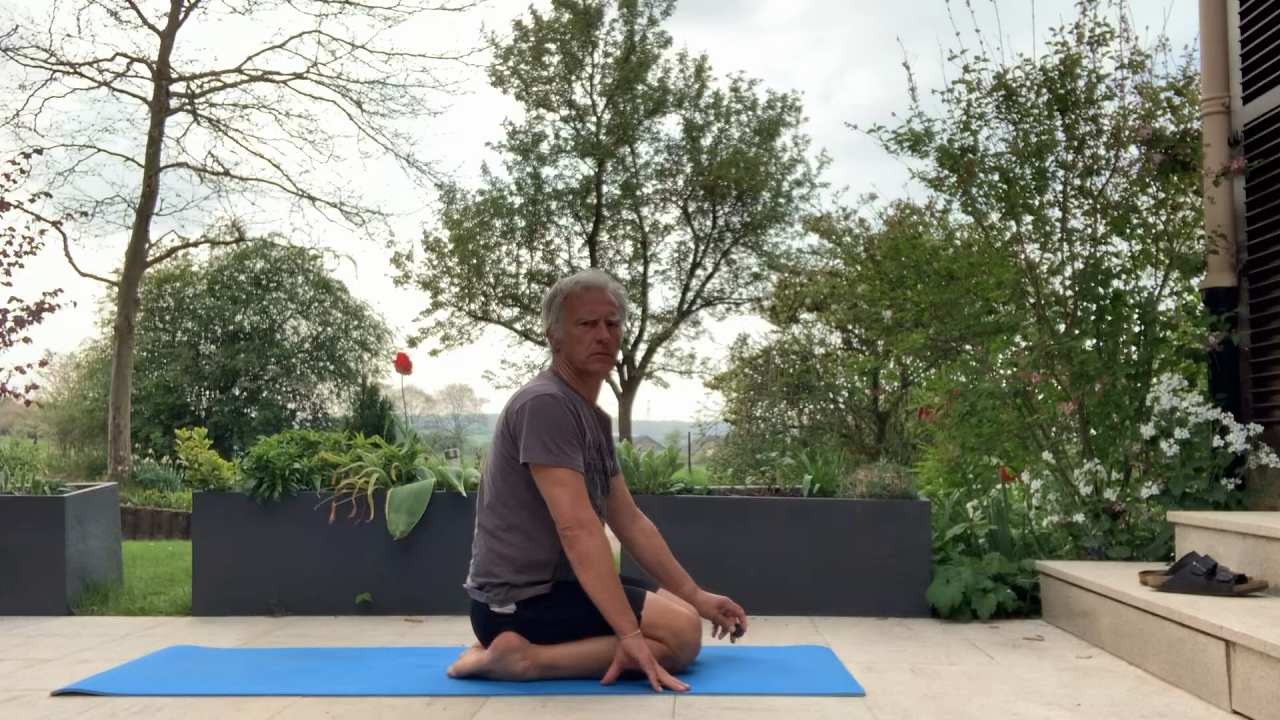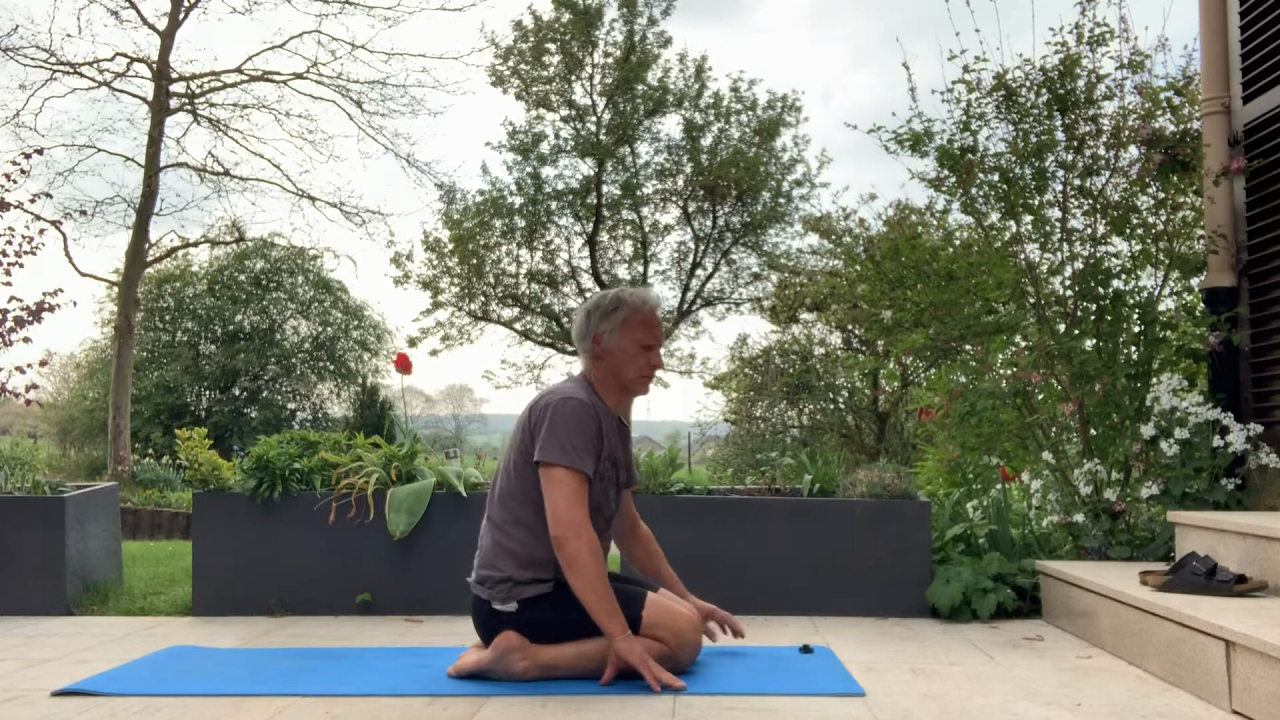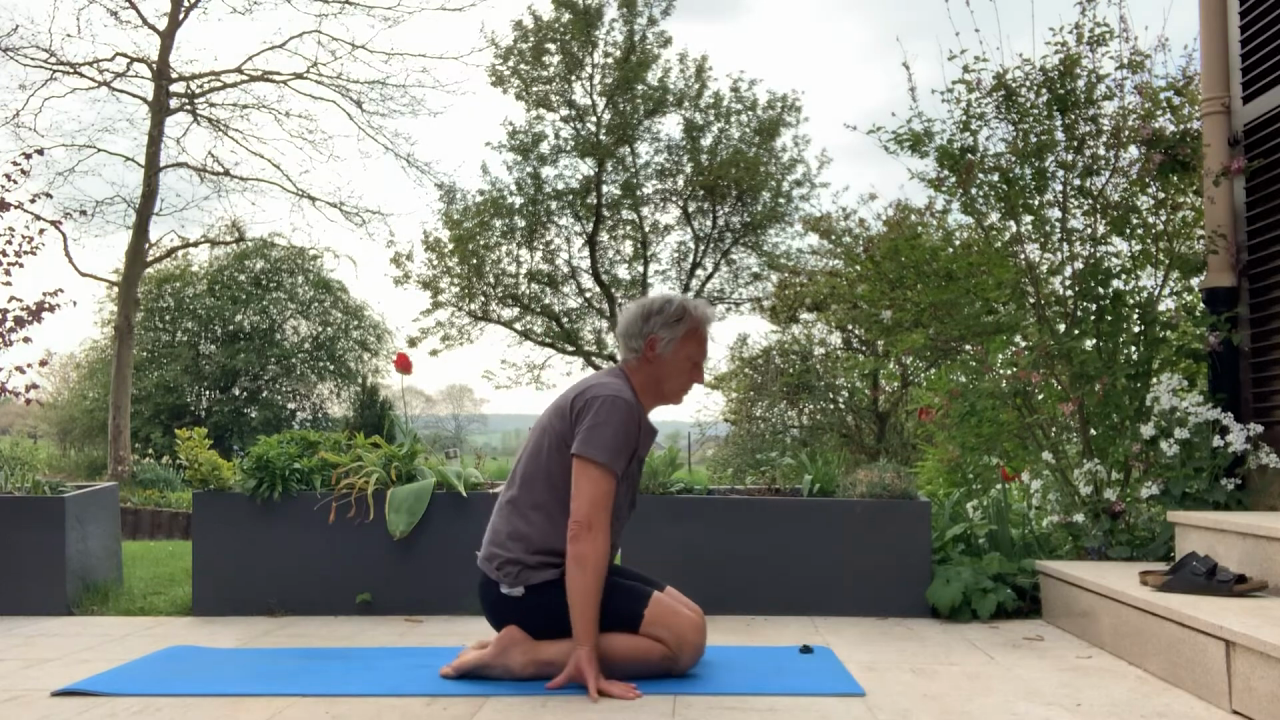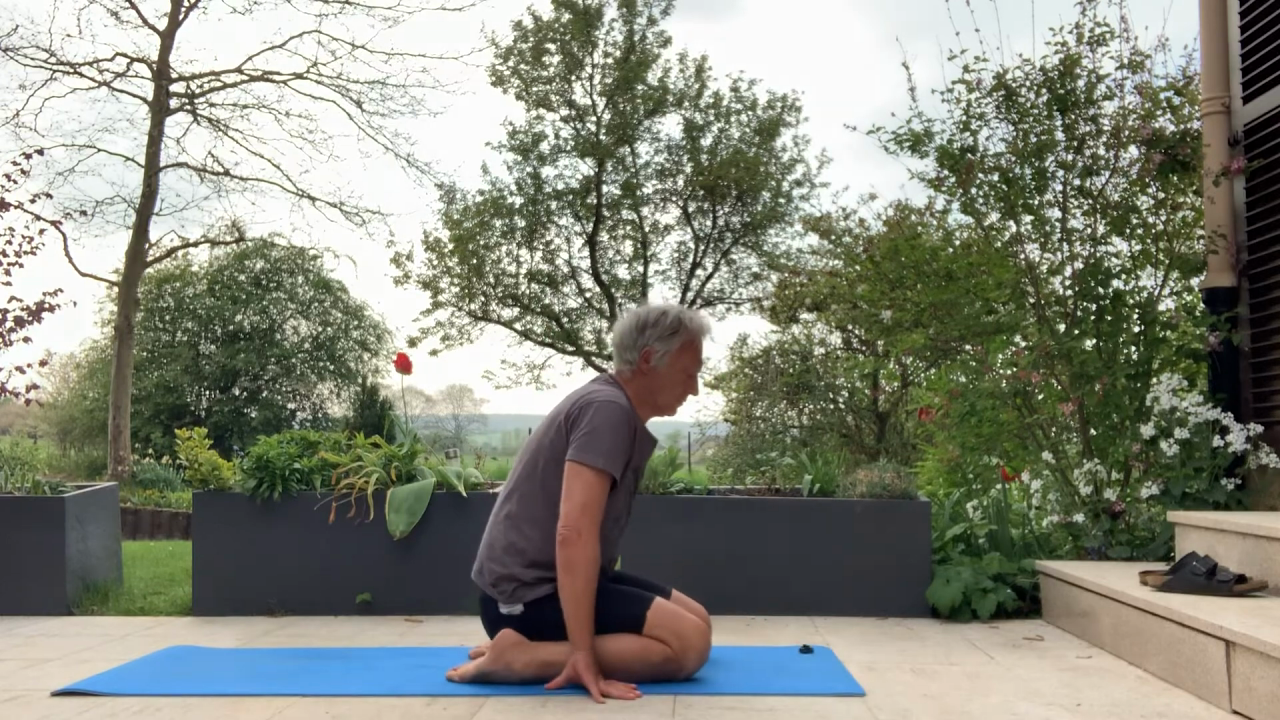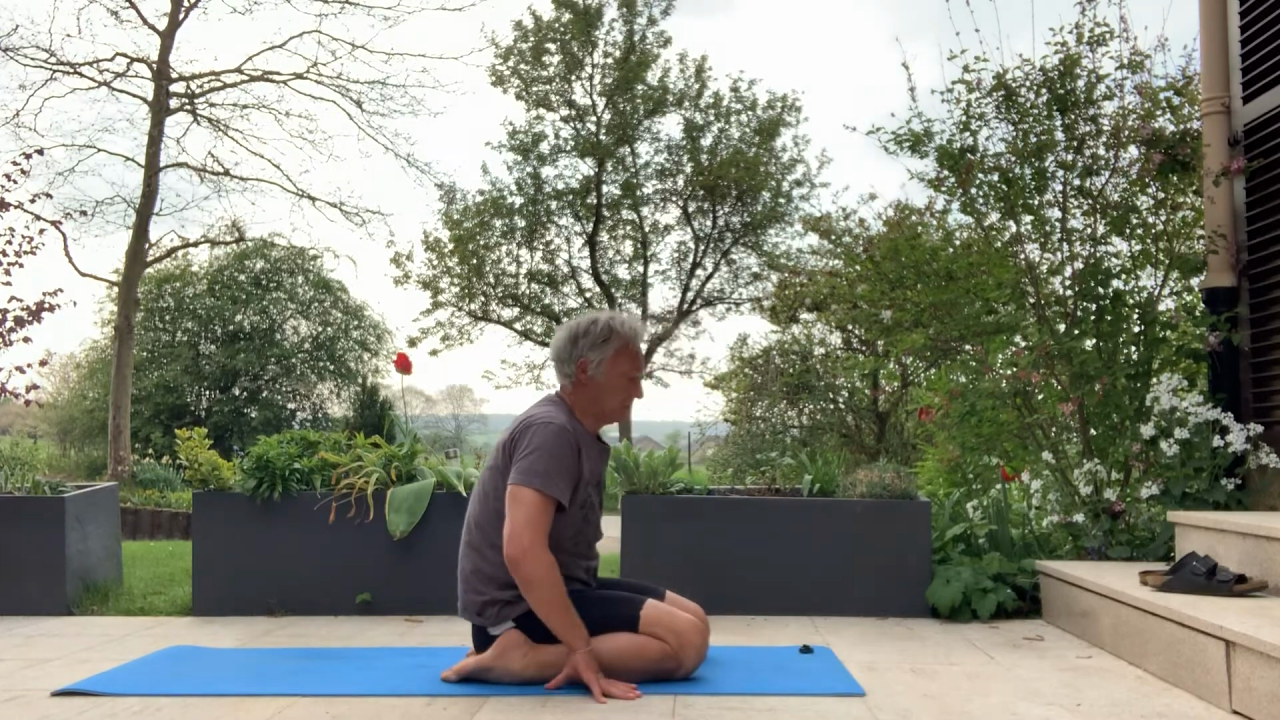
dt=0.7s
person 1, frame 1
left shoulder: (593, 418)
right shoulder: (545, 404)
left elbow: (630, 520)
right elbow: (578, 531)
left wrist: (694, 595)
right wrist: (630, 633)
left hip: (551, 584)
right hip: (520, 600)
left knee: (684, 613)
right knee: (681, 633)
left ankle: (529, 643)
right ankle: (523, 659)
person 1, frame 2
left shoulder: (613, 425)
right shoulder: (571, 408)
left elbow: (630, 530)
right elbow: (568, 534)
left wrist: (688, 600)
right wrist: (621, 636)
left hip: (551, 585)
right hip: (520, 598)
left knee: (682, 615)
right knee: (681, 633)
left ankle: (527, 644)
right ankle: (523, 657)
person 1, frame 3
left shoulder: (618, 400)
right shoulder: (613, 402)
right elbow: (585, 528)
right wrist: (585, 649)
left hip: (552, 571)
right hip: (526, 583)
left knee: (692, 619)
right knee: (685, 638)
left ankle: (531, 641)
right ankle: (521, 655)
person 1, frame 4
left shoulder: (613, 407)
right shoulder: (609, 410)
right elbow: (573, 534)
right wrist: (583, 653)
left hip: (554, 582)
right hip: (527, 596)
left knee: (696, 620)
right knee: (688, 643)
left ankle: (531, 642)
right ankle: (522, 656)
person 1, frame 5
left shoulder: (580, 432)
right shoulder: (551, 432)
right elbow: (522, 550)
right wrist: (581, 649)
left hip: (555, 595)
right hip: (517, 611)
left knee: (693, 619)
right knee: (685, 641)
left ankle: (532, 649)
right ankle: (520, 658)
